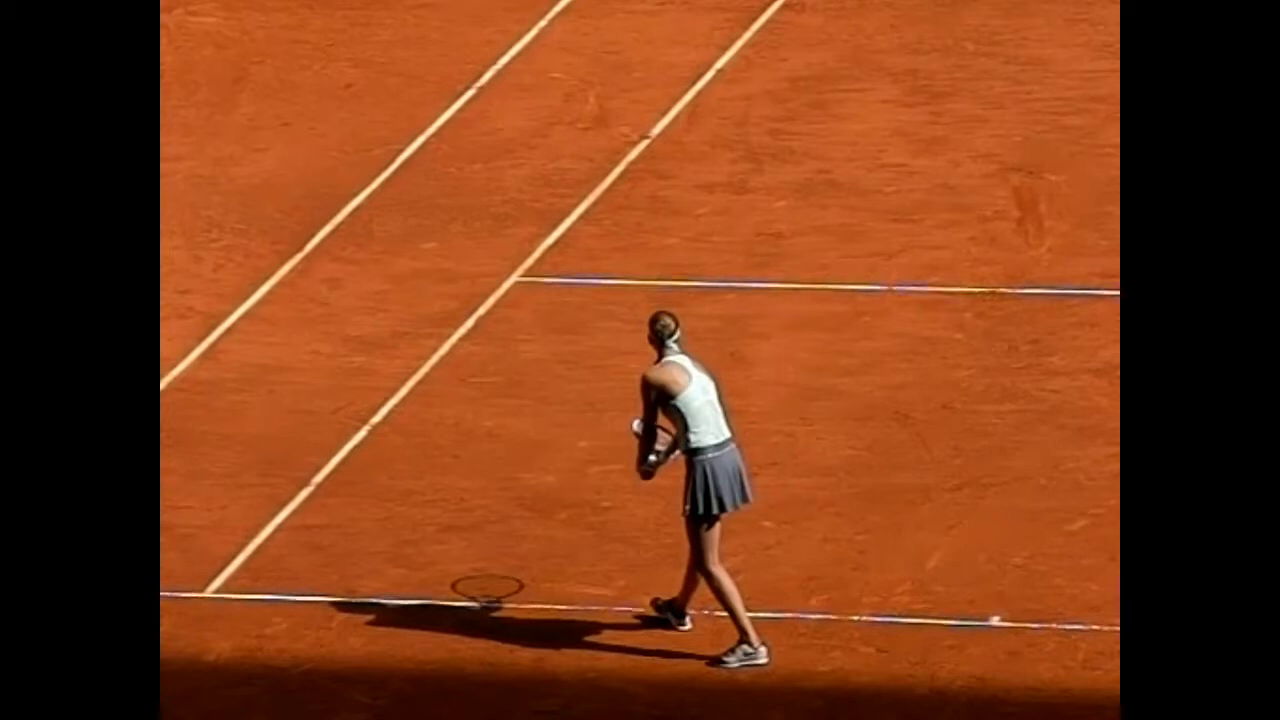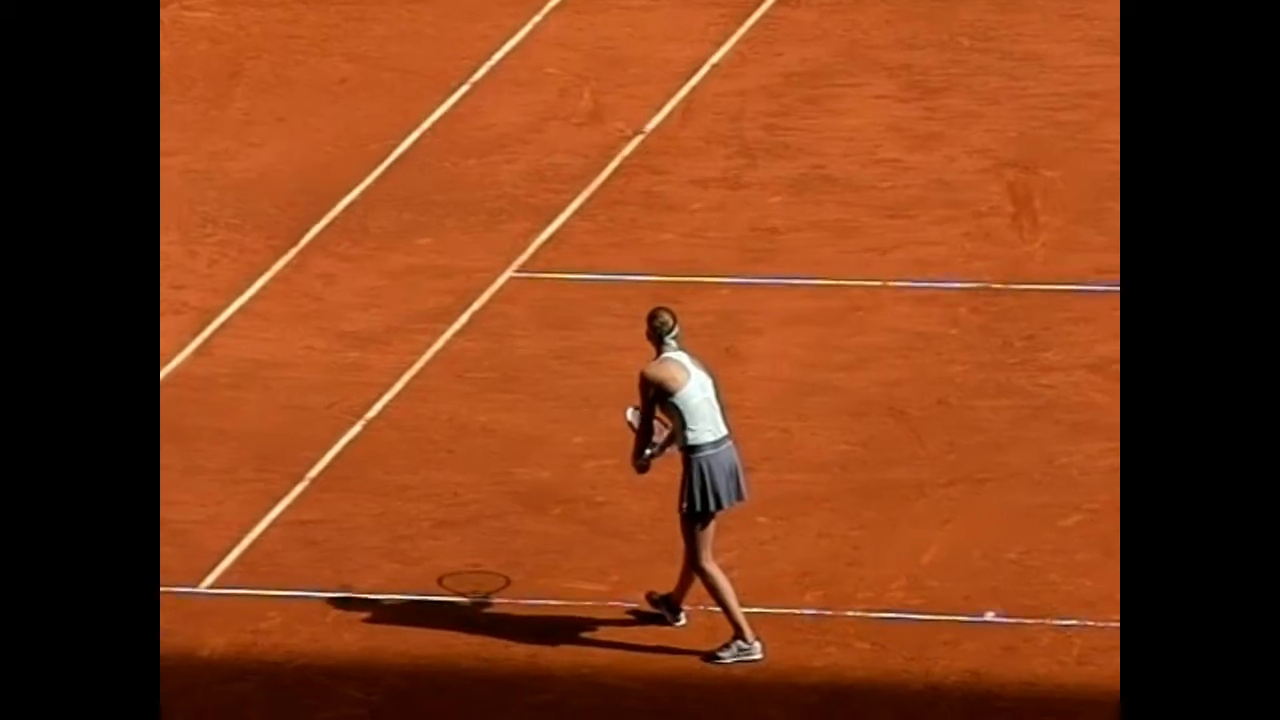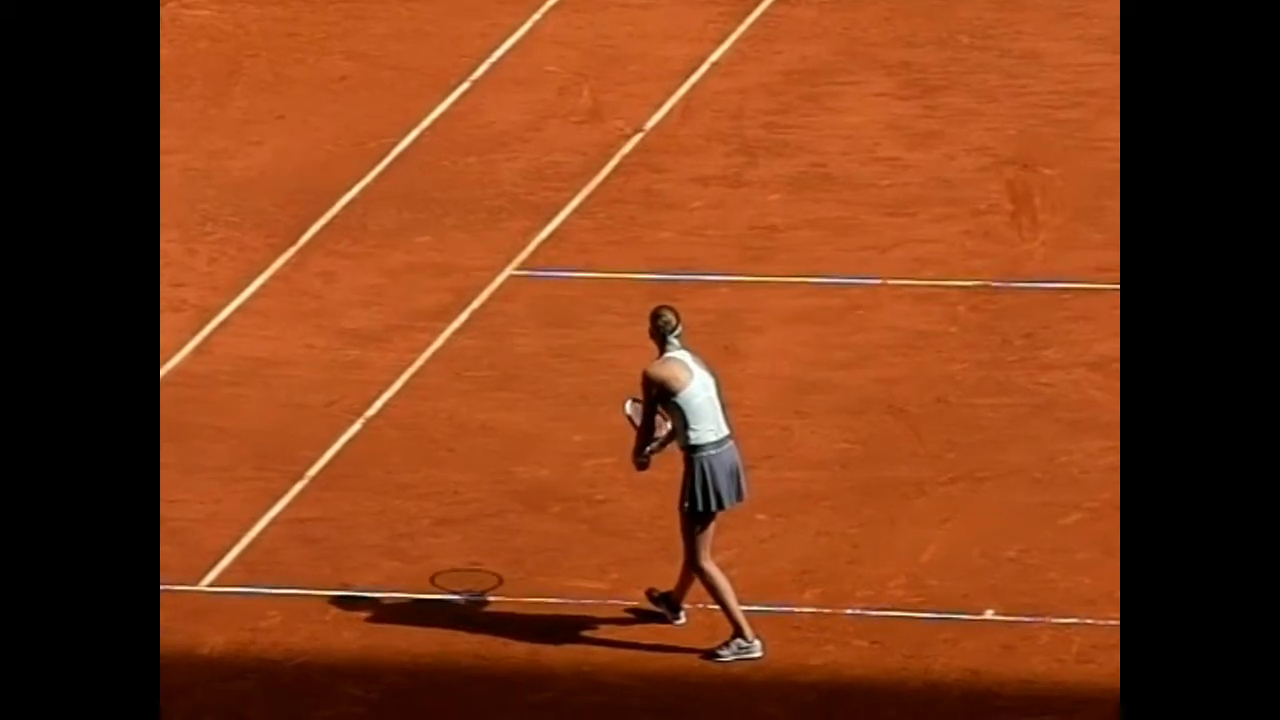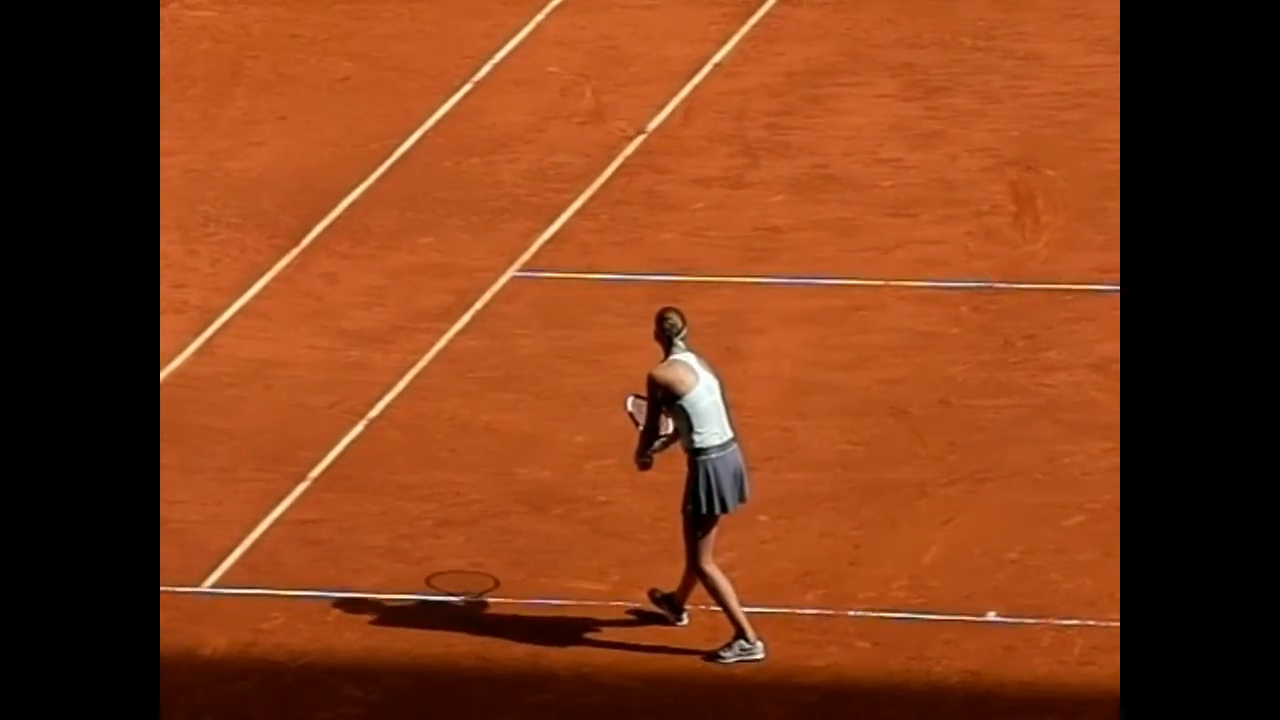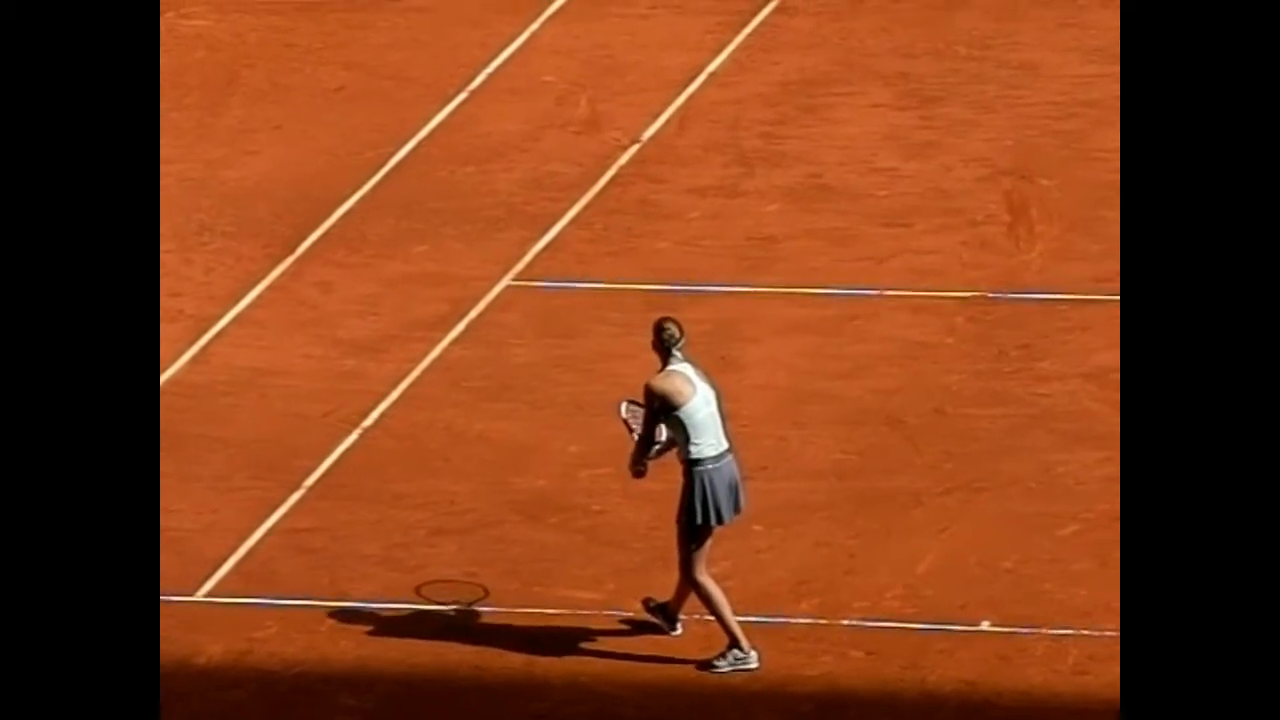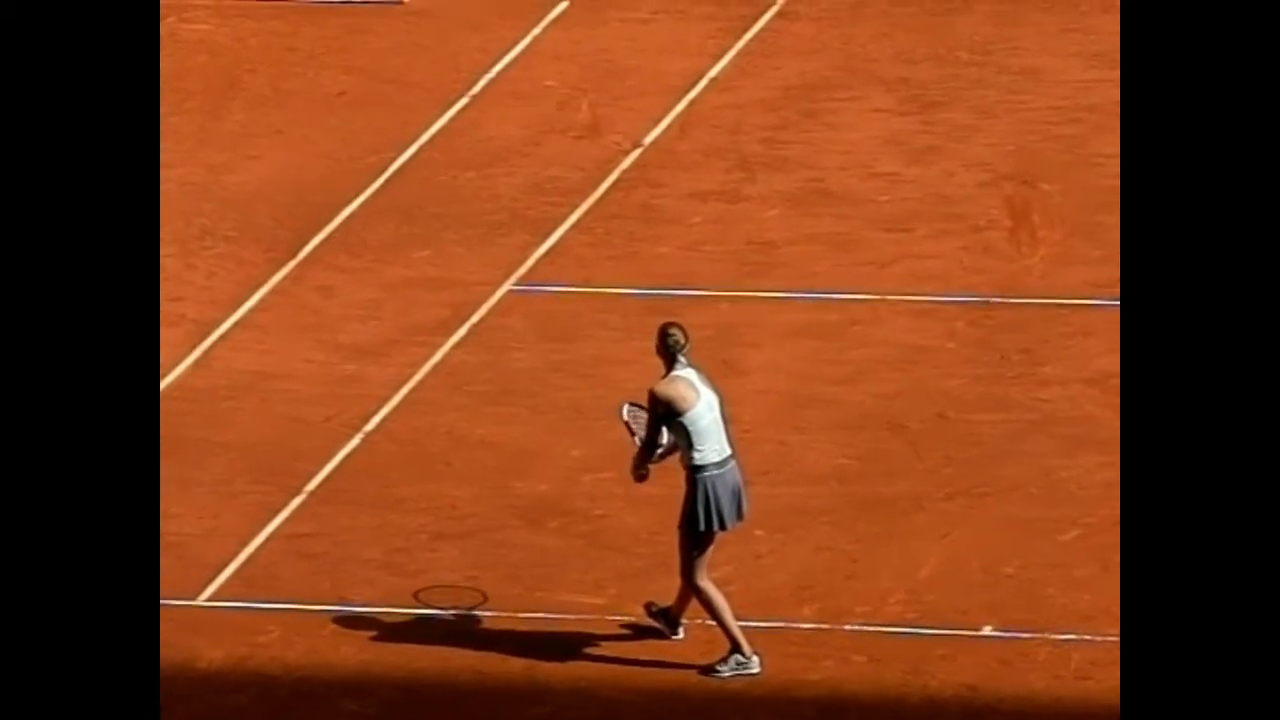
dt=0.5s
person 1, frame 1
left shoulder: (654, 375)
right shoulder: (694, 366)
left elbow: (649, 429)
left wrist: (642, 464)
right wrist: (664, 456)
left hip: (707, 465)
right hip: (727, 455)
left knee: (707, 563)
right knee: (699, 544)
left ankle: (752, 644)
right ankle: (678, 608)
person 1, frame 2
left shoulder: (652, 372)
right shoulder: (692, 362)
left elbow: (645, 426)
left wrist: (638, 459)
right wrist: (659, 450)
left hip: (704, 462)
right hip: (723, 452)
left knee: (701, 560)
right knee: (694, 541)
left ankle: (746, 640)
right ankle: (674, 604)
person 1, frame 3
left shoulder: (655, 372)
right shoulder: (694, 361)
left elbow: (647, 425)
left wrist: (638, 455)
right wrist: (659, 446)
left hip: (705, 462)
right hip: (724, 452)
left knee: (699, 559)
right knee: (693, 539)
left ankle: (746, 638)
right ankle: (674, 602)
person 1, frame 4
left shoulder: (660, 375)
right shoulder: (698, 362)
left elbow: (650, 428)
left wrist: (641, 456)
right wrist: (661, 446)
left hip: (709, 465)
right hip: (728, 455)
left knee: (701, 562)
right knee: (697, 543)
left ankle: (748, 640)
right ankle: (677, 603)
person 1, frame 5
left shoulder: (658, 385)
right shoulder: (696, 373)
left elbow: (646, 439)
left wrist: (636, 463)
right wrist: (657, 453)
left hip: (704, 476)
right hip: (723, 466)
left knee: (694, 572)
right knee: (691, 552)
left ankle: (742, 650)
right ankle: (671, 612)
person 1, frame 6
left shoulder: (662, 390)
right shoulder: (699, 378)
left elbow: (649, 445)
left wrist: (638, 467)
right wrist: (658, 458)
left hip: (707, 482)
right hip: (726, 472)
left knee: (695, 577)
right knee: (693, 559)
left ankle: (744, 654)
right ankle: (673, 617)
